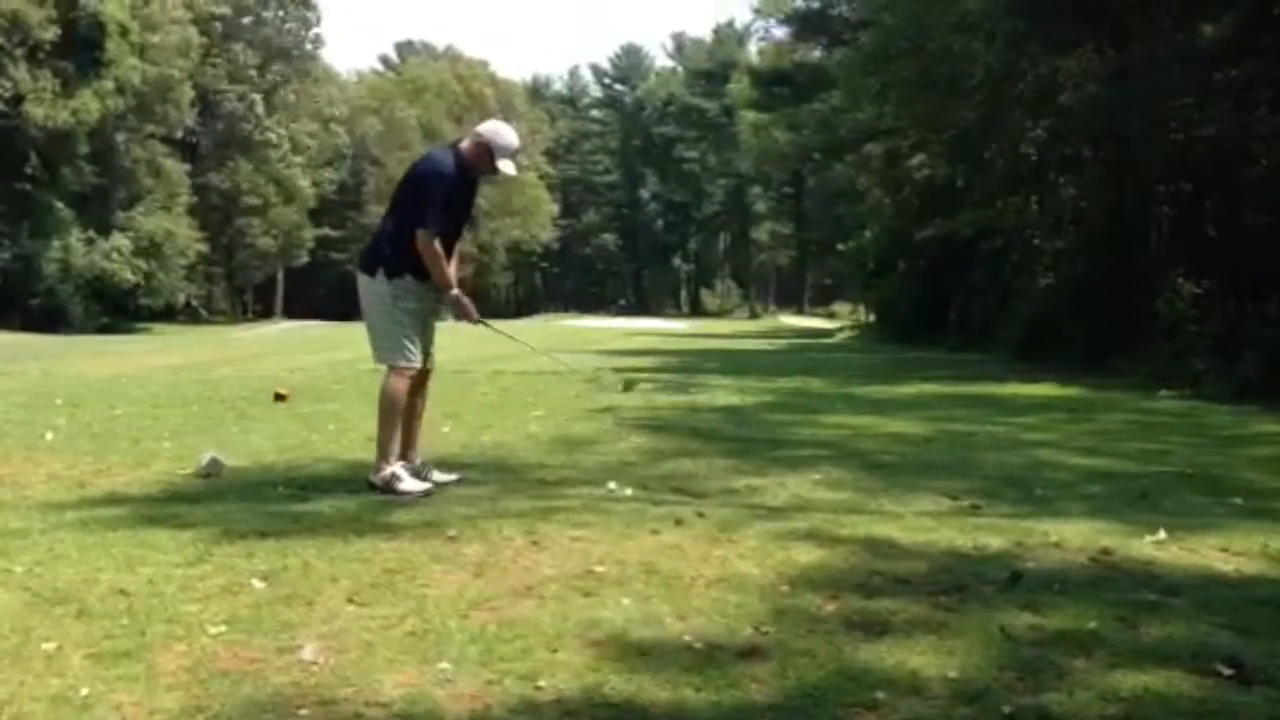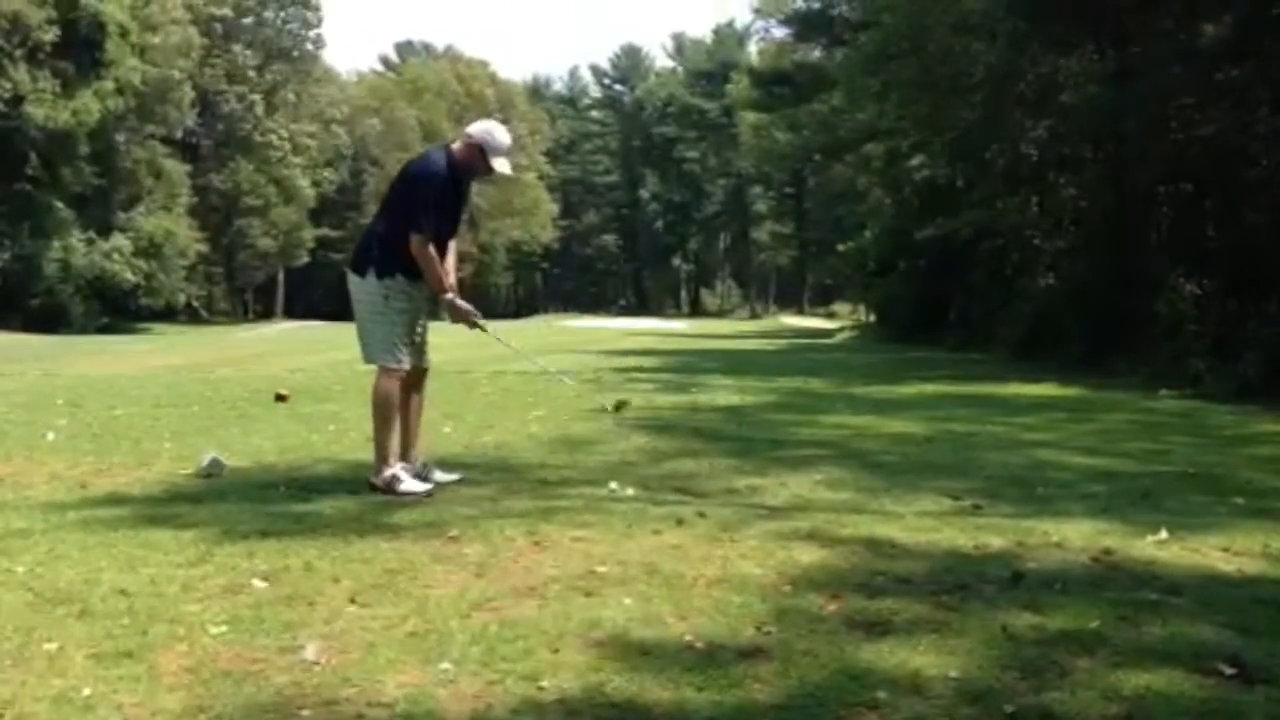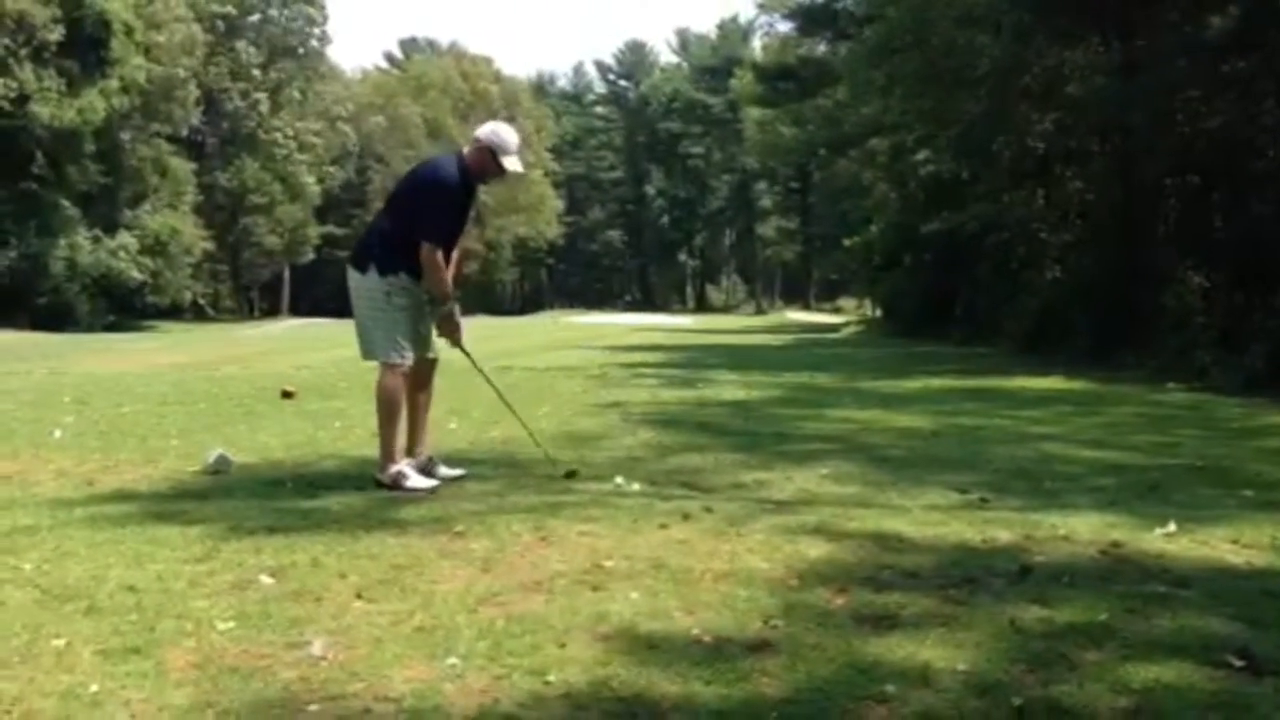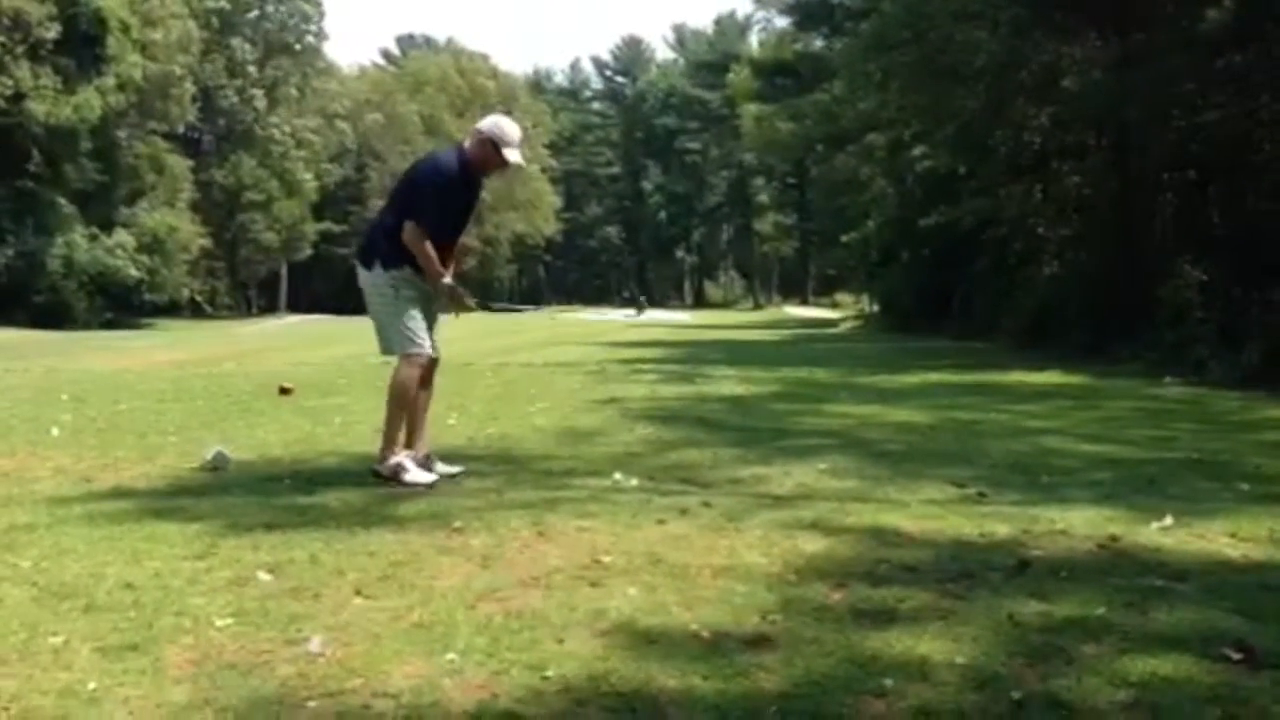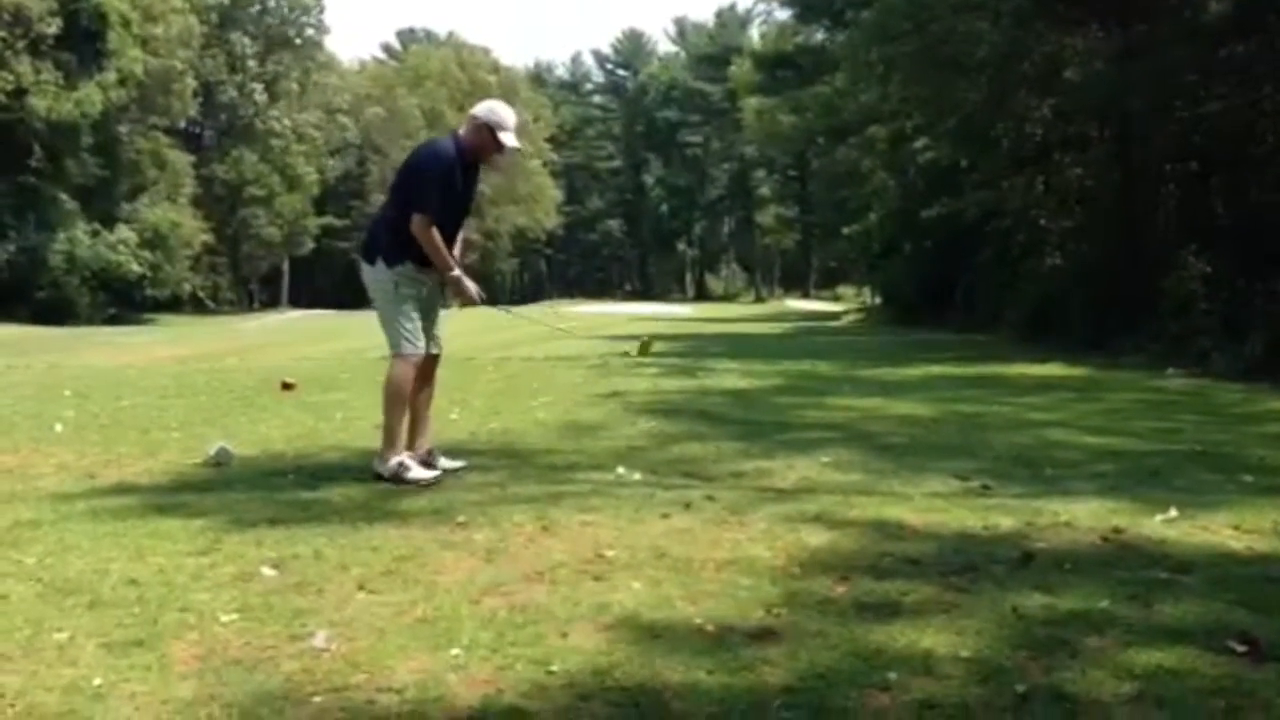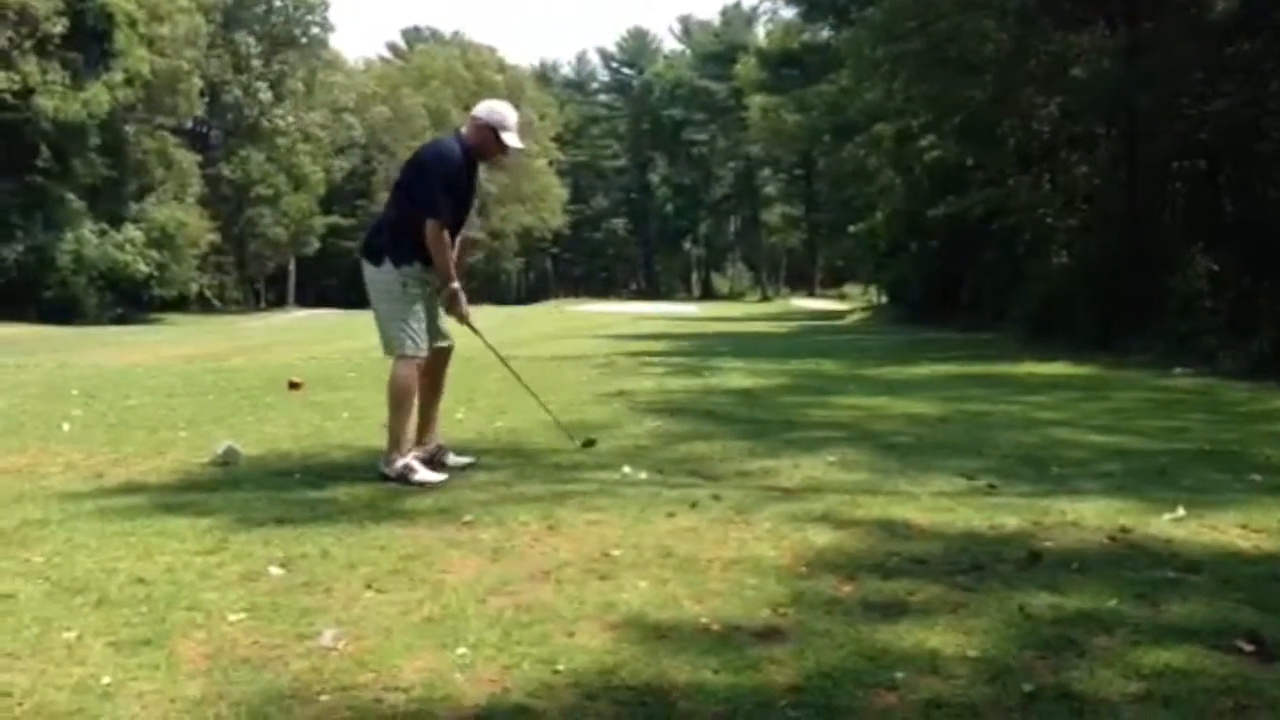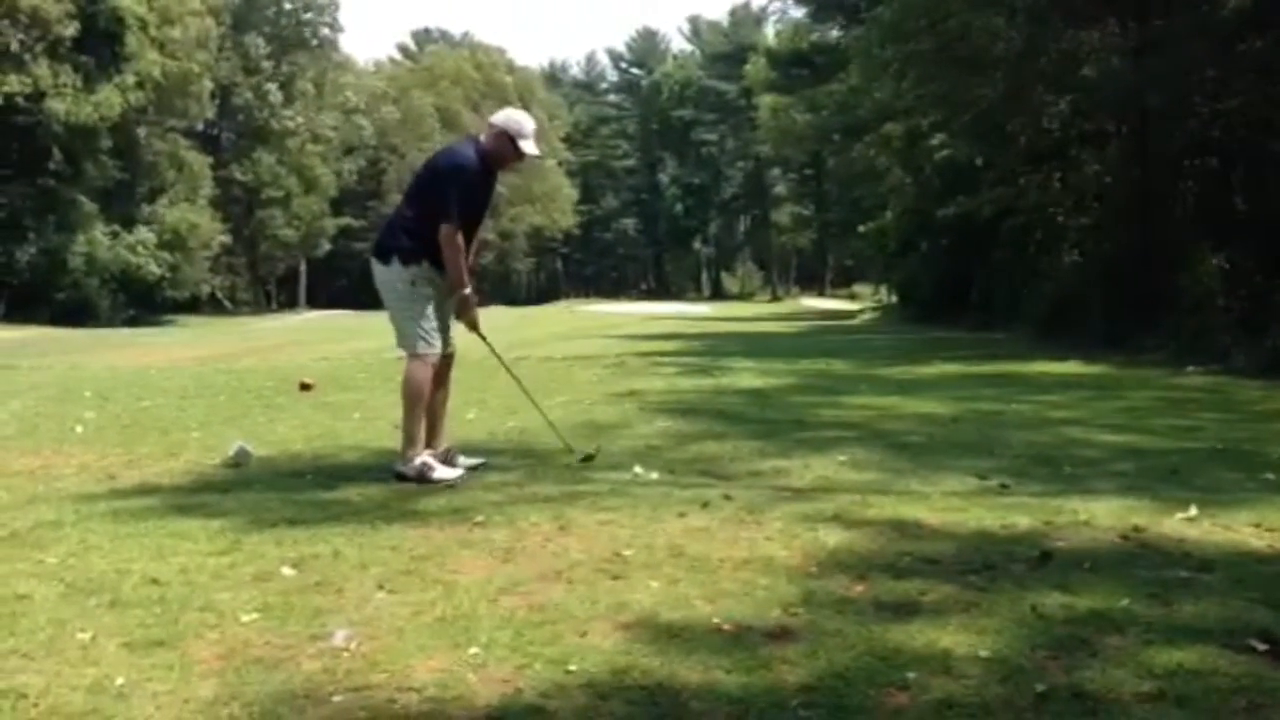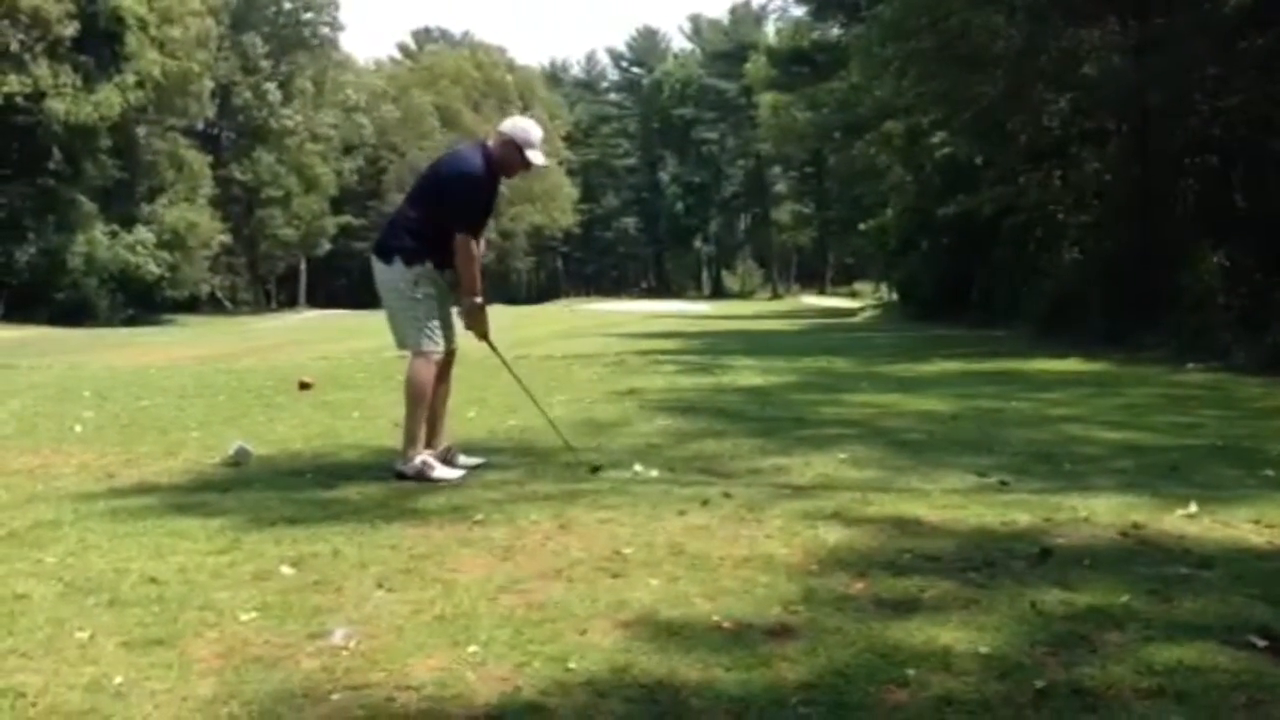
dt=0.3s
person 1, frame 1
left shoulder: (464, 176)
right shoulder: (438, 170)
left elbow: (450, 238)
right elbow: (425, 241)
left wrist: (449, 287)
right wrist: (453, 292)
left hip: (417, 280)
right hip: (389, 276)
left knee: (421, 369)
right knee: (404, 367)
left ankle: (410, 461)
right ankle: (385, 468)
person 1, frame 2
left shoulder: (458, 178)
right shoulder: (430, 172)
left elbow: (446, 238)
right elbow: (419, 244)
left wrist: (451, 291)
right wrist: (447, 297)
left hip: (409, 280)
right hip: (380, 277)
left knee: (416, 368)
right knee: (394, 368)
left ankle: (410, 461)
right ankle: (384, 470)
person 1, frame 3
left shoulder: (463, 181)
right shoulder: (443, 180)
left elbow: (447, 246)
right elbow: (429, 252)
left wrist: (446, 301)
right wrist: (446, 308)
left hip: (407, 276)
right hip: (379, 273)
left knee: (424, 361)
right knee: (397, 364)
left ankle: (418, 456)
right ankle: (390, 465)
person 1, frame 4
left shoulder: (469, 178)
right shoulder: (440, 171)
right elbow: (412, 234)
left wrist: (445, 281)
right wrist: (445, 284)
left hip: (415, 271)
right hip: (387, 268)
left knee: (427, 359)
right knee: (414, 355)
left ankle: (416, 453)
right ankle: (390, 456)
person 1, frame 5
left shoulder: (468, 165)
right shoulder: (437, 157)
left elbow: (454, 226)
right elbow: (420, 226)
left wrist: (454, 272)
right wrist: (455, 276)
left hip: (420, 267)
right hip: (391, 264)
left knee: (428, 355)
right knee: (408, 353)
left ankle: (419, 449)
right ankle: (390, 457)
person 1, frame 6
left shoulder: (465, 161)
right shoulder: (443, 158)
left elbow: (452, 228)
right elbow: (434, 230)
left wrist: (451, 281)
right wrist: (453, 287)
left hip: (417, 265)
right hip: (393, 264)
left knee: (438, 349)
right knee: (411, 354)
left ankle: (427, 445)
right ankle: (396, 458)
person 1, frame 7
left shoulder: (482, 168)
right shoulder: (461, 164)
left elbow: (468, 233)
right elbow: (448, 234)
left wrist: (462, 285)
right wrist: (464, 292)
left hip: (427, 266)
right hip: (403, 262)
left knee: (443, 353)
right knee: (424, 353)
left ankle: (435, 448)
right ankle: (411, 457)
person 1, frame 8
left shoulder: (485, 170)
right shoulder: (469, 171)
left elbow: (474, 239)
right elbow: (463, 243)
left wrist: (471, 294)
right wrist: (475, 302)
left hip: (427, 264)
right hip: (404, 262)
left knee: (445, 352)
right knee: (428, 352)
left ankle: (436, 447)
right ankle: (412, 456)
